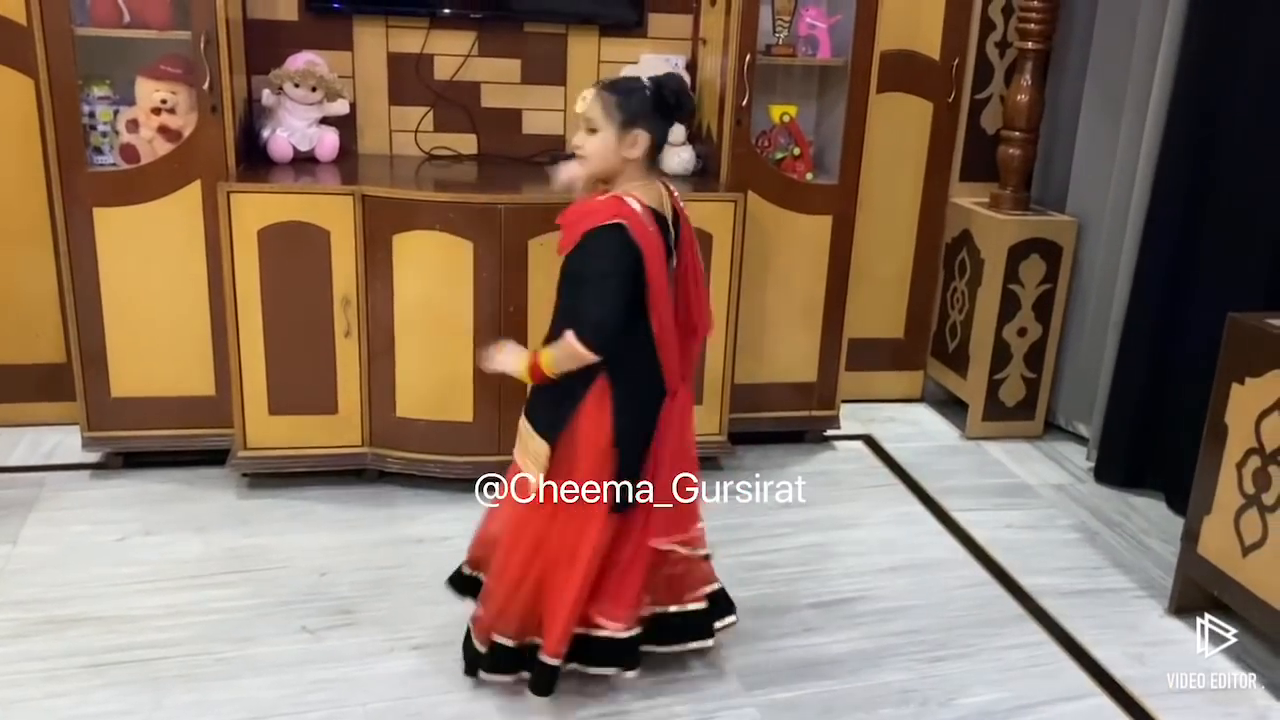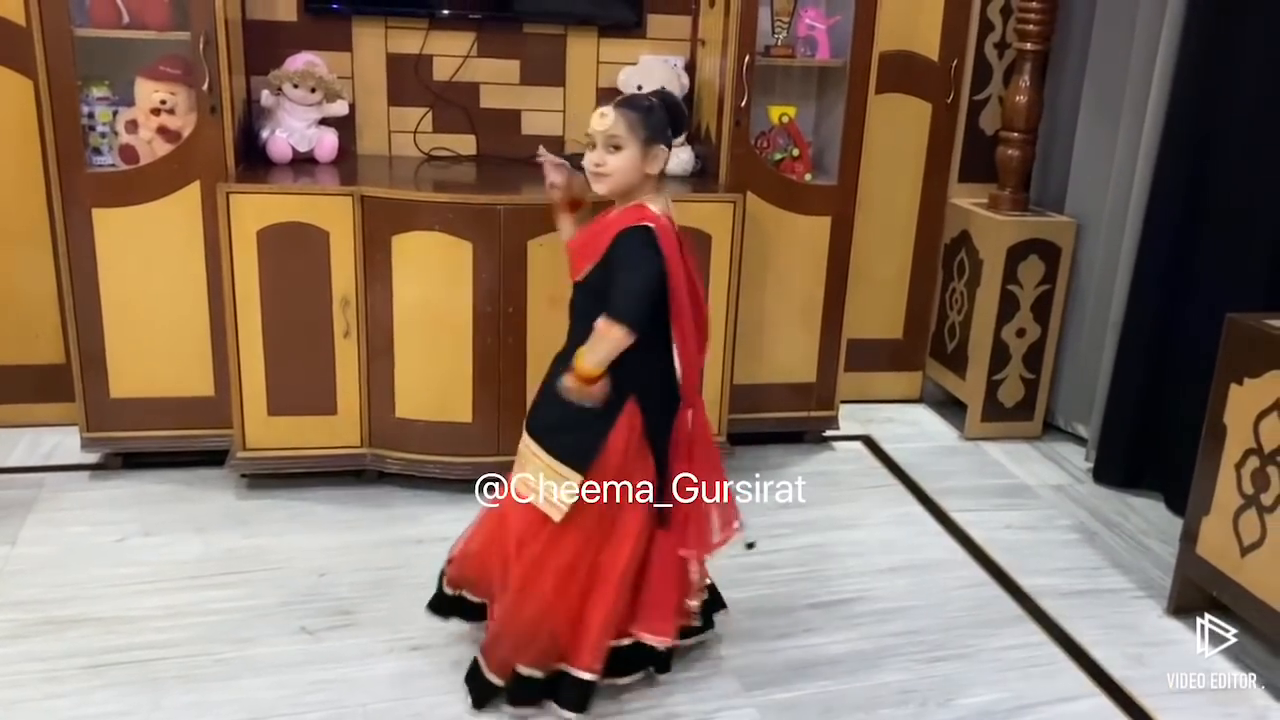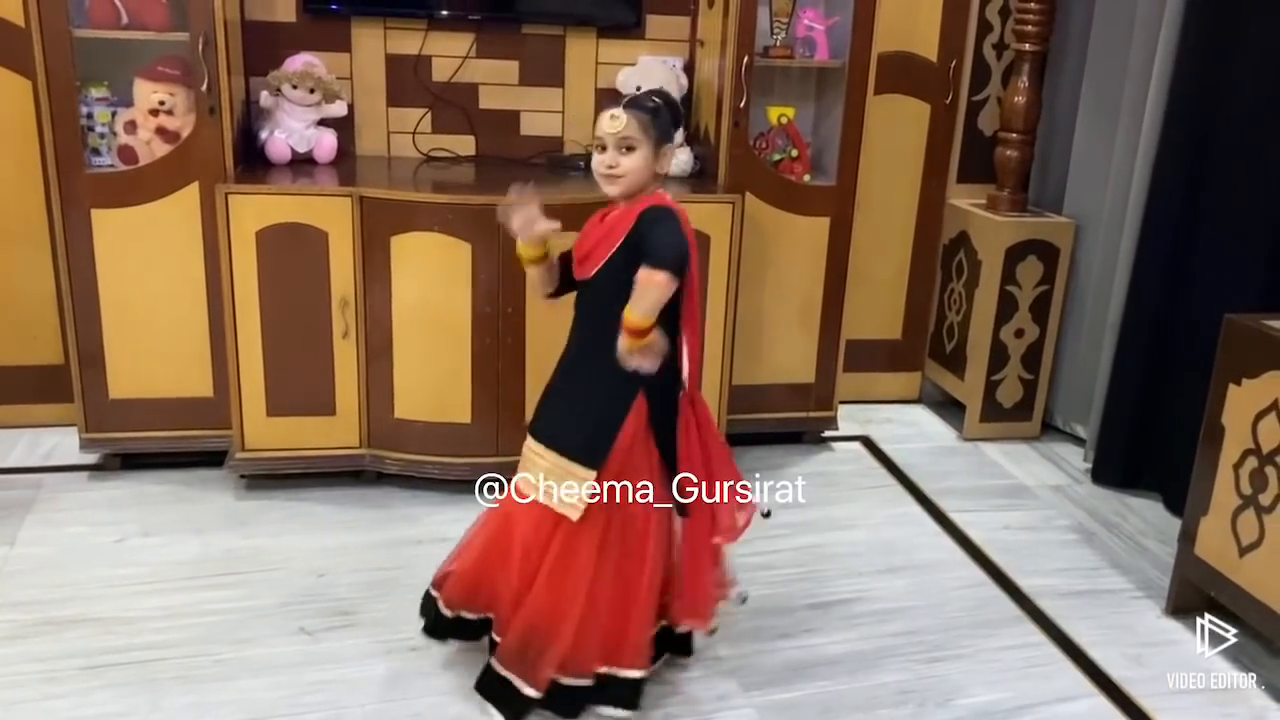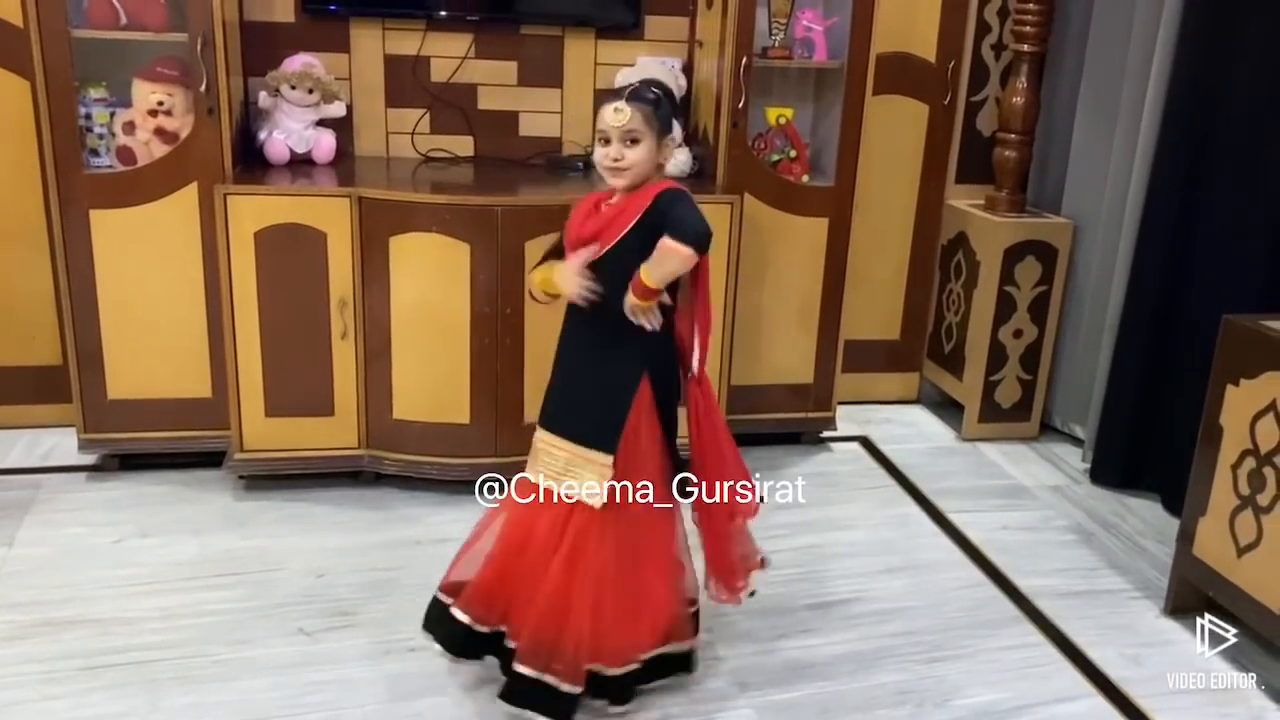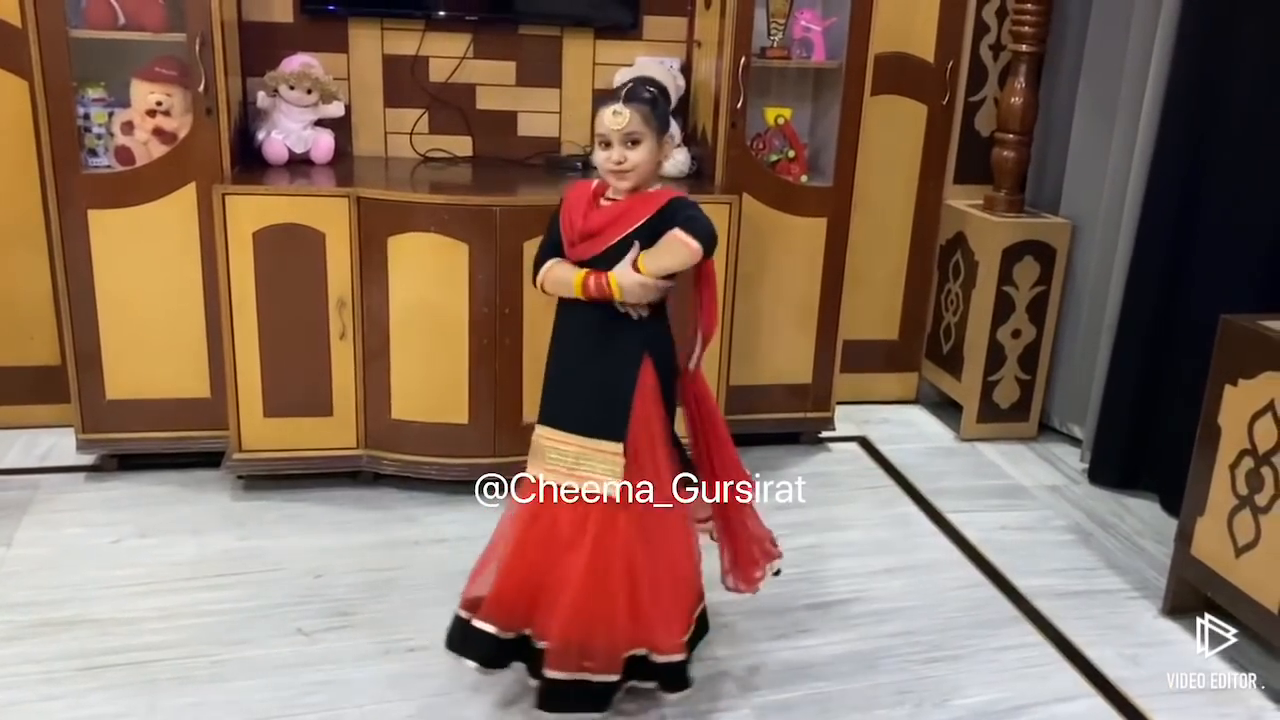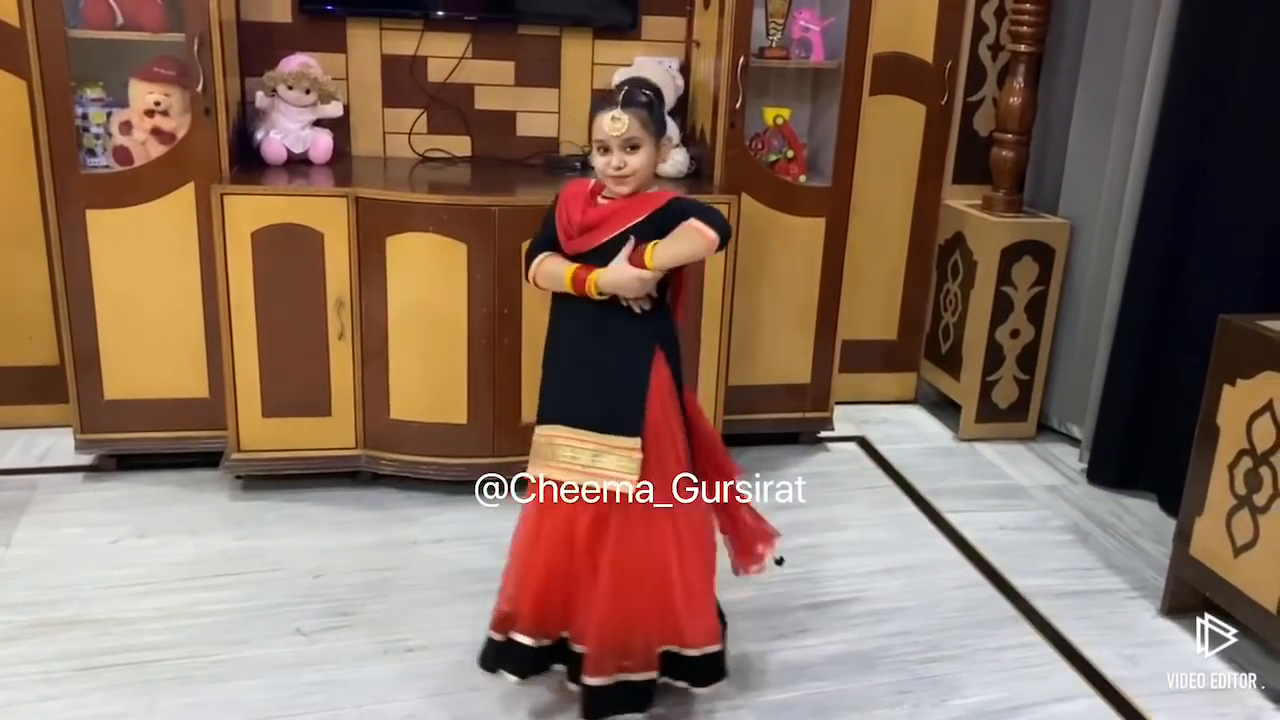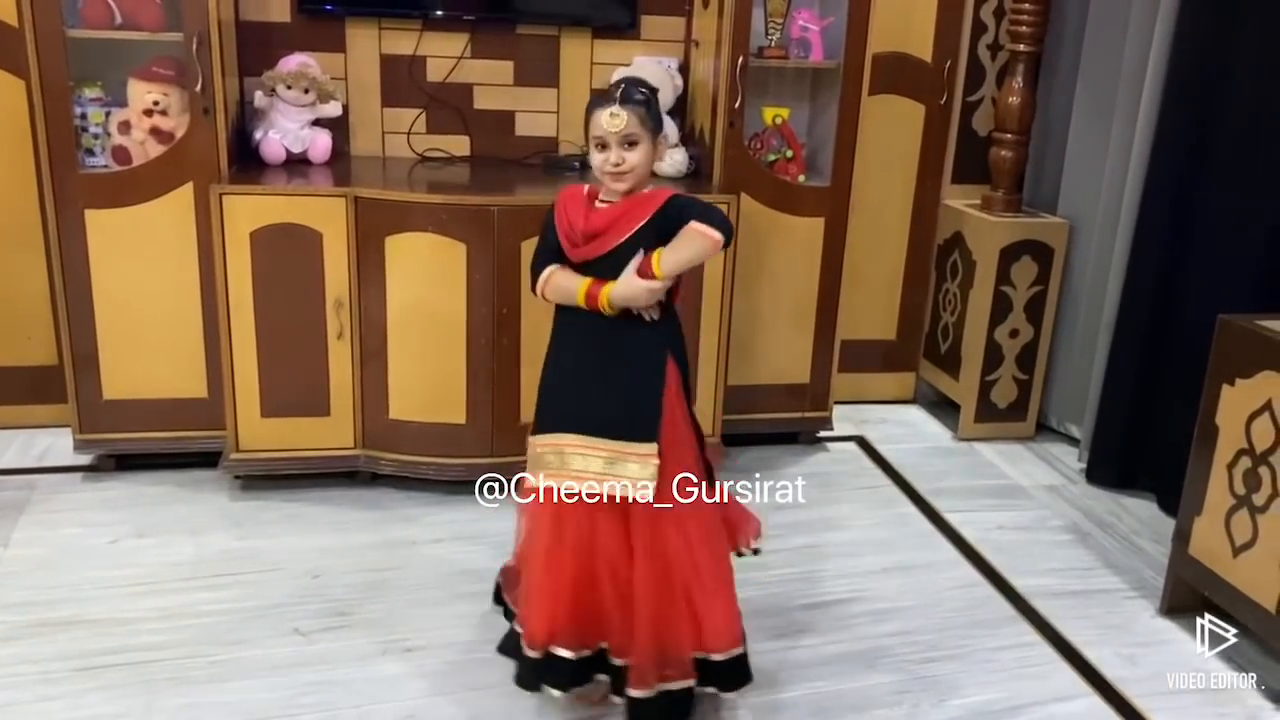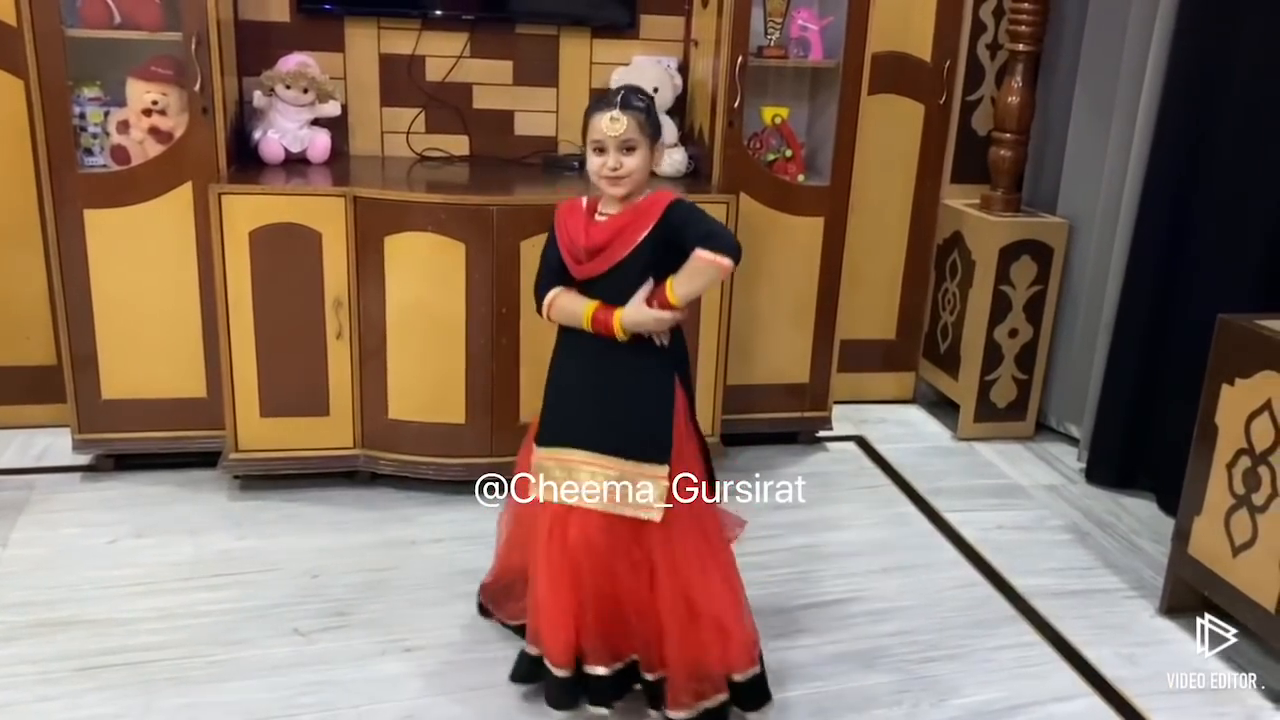
dt=0.1s
person 1, frame 1
left shoulder: (615, 228)
right shoulder: (650, 205)
left elbow: (589, 332)
left wrist: (530, 364)
right wrist: (591, 180)
left hip: (597, 400)
right hip: (637, 395)
left knee: (570, 523)
right knee: (633, 514)
left ankle: (543, 639)
right ankle: (630, 623)
person 1, frame 2
left shoulder: (640, 233)
right shoulder: (633, 218)
left elbow: (623, 318)
right elbow: (588, 256)
left wrist: (585, 374)
right wrist: (566, 201)
left hip: (610, 412)
right hip: (630, 404)
left knee: (573, 543)
right knee: (622, 530)
left ankle: (546, 663)
right ankle: (639, 632)
person 1, frame 3
left shoulder: (657, 218)
right shoulder: (608, 221)
left elbow: (662, 270)
right elbow: (555, 281)
left wrist: (637, 335)
right wrist: (534, 240)
left hip: (624, 405)
right hip: (585, 392)
left knee: (589, 533)
right knee: (599, 530)
left ankle: (568, 668)
right ankle: (640, 635)
person 1, frame 4
left shoulder: (666, 204)
right shoulder: (594, 208)
left elbow: (689, 240)
right elbow: (542, 278)
left wrist: (642, 295)
right wrist: (558, 275)
left hip: (628, 391)
right hip: (584, 383)
left knee: (606, 525)
right knee: (560, 517)
left ankle: (586, 661)
person 1, frame 5
left shoulder: (667, 209)
right shoulder: (577, 201)
left elbow: (698, 240)
right elbow: (544, 269)
left wrist: (637, 275)
right wrist: (601, 284)
left hip: (631, 385)
right hip: (574, 378)
left knee: (620, 519)
right knee: (564, 508)
left ankle: (611, 651)
right ankle: (564, 632)
person 1, frame 6
left shoulder: (669, 211)
right shoulder: (573, 199)
left elbow: (712, 229)
right elbow: (537, 264)
left wrist: (639, 265)
right wrist: (600, 280)
left hip: (638, 381)
right hip: (573, 377)
left knee: (637, 518)
right knee: (570, 511)
left ankle: (639, 650)
right ankle: (571, 628)
person 1, frame 7
left shoulder: (667, 208)
right shoulder: (569, 205)
left elbow: (714, 231)
right elbow: (544, 278)
left wrist: (648, 277)
right wrist: (610, 294)
left hip: (643, 387)
right hip: (572, 382)
left knee: (647, 518)
right knee: (570, 510)
left ankle: (663, 659)
right ankle: (568, 634)
person 1, frame 8
left shoulder: (668, 216)
right shoulder: (570, 218)
left elbow: (721, 251)
right elbow: (549, 297)
left wrist: (661, 305)
right wrist: (617, 320)
left hip: (645, 398)
right hip: (576, 395)
left knee: (656, 536)
right knee: (566, 524)
right ankle: (577, 648)
